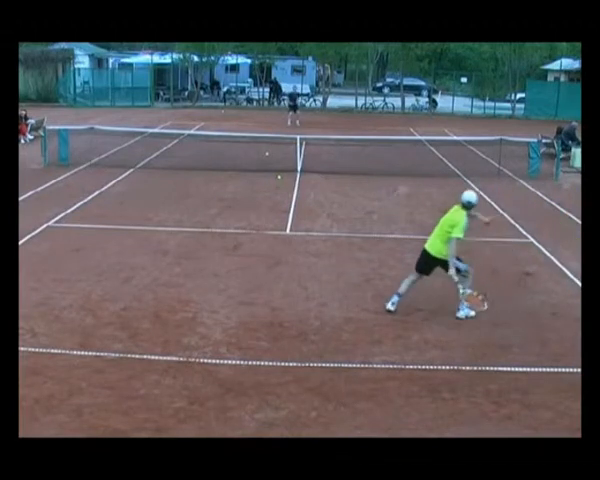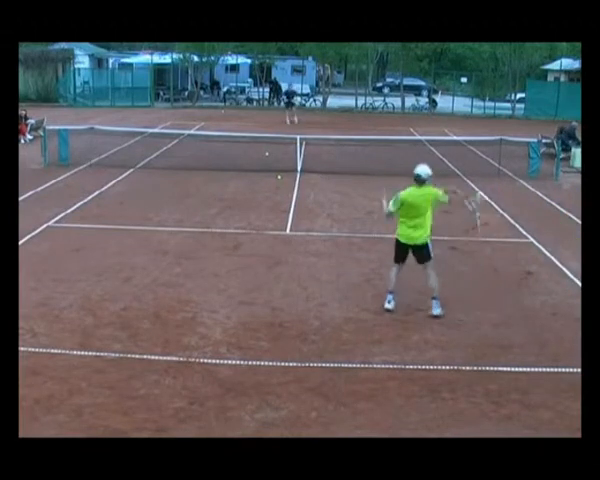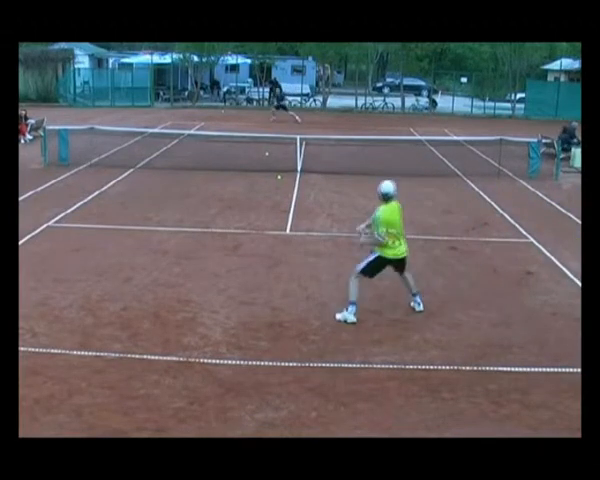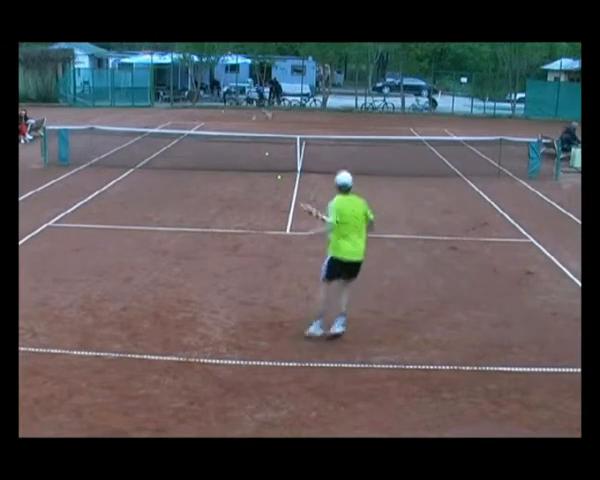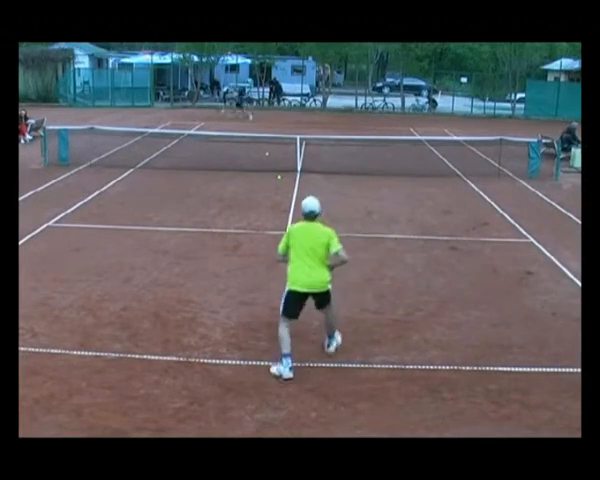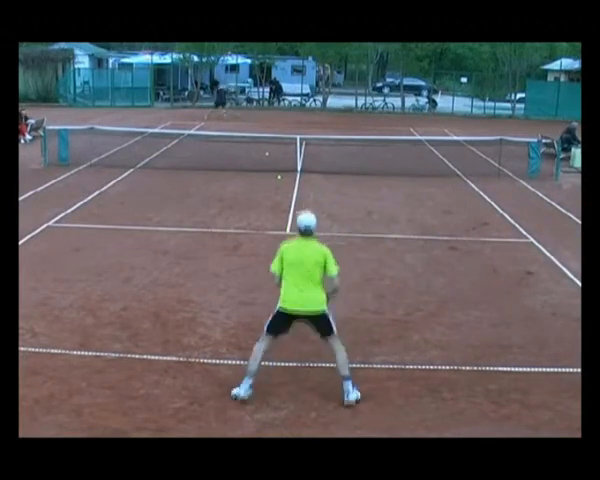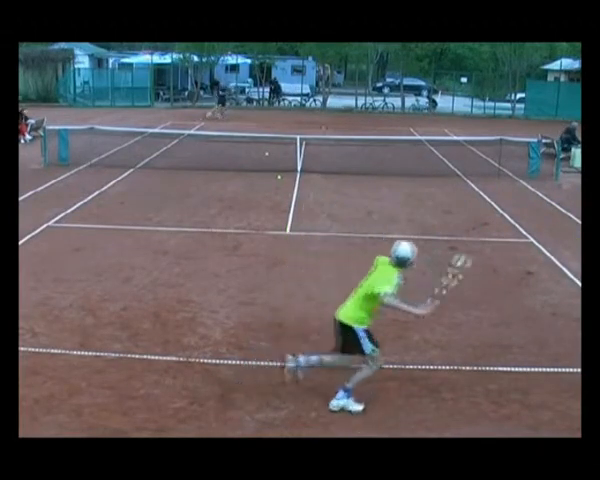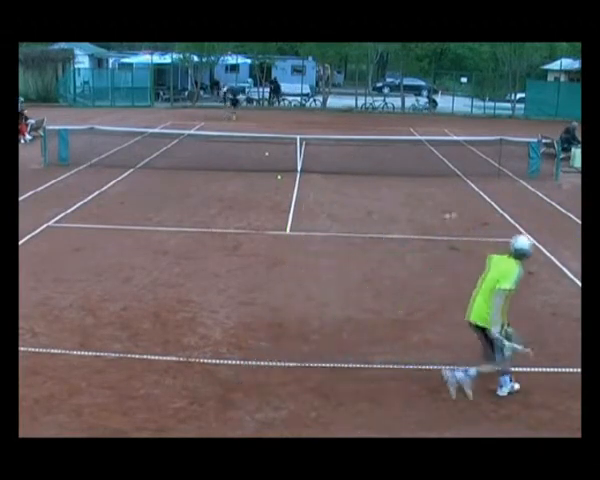
dt=0.4s
person 1, frame 1
left shoulder: (457, 209)
right shoulder: (462, 220)
right elbow: (453, 243)
left wrist: (480, 217)
right wrist: (452, 267)
left hip: (429, 249)
right hip: (444, 254)
left knee: (414, 276)
right knee: (468, 274)
left ankle: (393, 302)
right ankle: (463, 308)
person 1, frame 2
left shoulder: (403, 195)
right shoulder: (433, 193)
left elbow: (388, 214)
right elbow: (445, 200)
left wrist: (385, 206)
right wrist: (453, 191)
left hip: (402, 237)
right hip: (421, 239)
left knee: (397, 266)
right knee: (429, 269)
left ankle: (389, 300)
right ankle: (436, 305)
person 1, frame 3
left shoulder: (380, 213)
right shoulder: (396, 206)
left elbow: (380, 240)
left wrist: (365, 240)
right wrist: (364, 226)
left hip: (384, 253)
right hip: (400, 251)
left knee: (355, 277)
right knee: (404, 273)
left ankle: (350, 312)
right ankle: (417, 302)
person 1, frame 4
left shoulder: (335, 203)
right shoulder: (361, 203)
left elbow: (331, 225)
right elbow: (371, 224)
left hip: (339, 252)
right hip: (357, 254)
left knee: (325, 286)
right knee: (346, 285)
left ankle: (318, 325)
right ankle: (339, 324)
person 1, frame 5
left shoulder: (292, 230)
right shoulder: (327, 233)
left elbow: (281, 257)
right elbow: (343, 258)
right wrist: (329, 266)
left hip: (296, 284)
right hip: (321, 283)
left knee: (283, 323)
right knee: (327, 308)
left ankle: (286, 365)
right ankle: (331, 340)
person 1, frame 6
left shoulder: (285, 248)
right shoulder: (324, 251)
left elbow: (277, 280)
right elbow: (335, 284)
right wrist: (324, 295)
left hip: (288, 305)
right hip: (316, 306)
left knee: (264, 341)
right knee: (335, 343)
left ankle: (246, 386)
right ankle: (349, 390)
person 1, frame 7
left shoulder: (384, 261)
right shoulder: (393, 276)
right elbow: (385, 298)
right wrist: (414, 310)
left hip: (345, 315)
right hip: (353, 321)
left knee: (351, 360)
right knee: (375, 363)
left ankle: (301, 361)
right ankle: (342, 398)
person 1, frame 8
left shoulder: (496, 259)
right shoulder: (514, 270)
right elbow: (499, 295)
right wrist: (495, 326)
left hip: (474, 315)
right hip: (489, 320)
left knee: (510, 340)
right knee: (501, 362)
left ankle: (505, 382)
right ankle: (461, 374)
